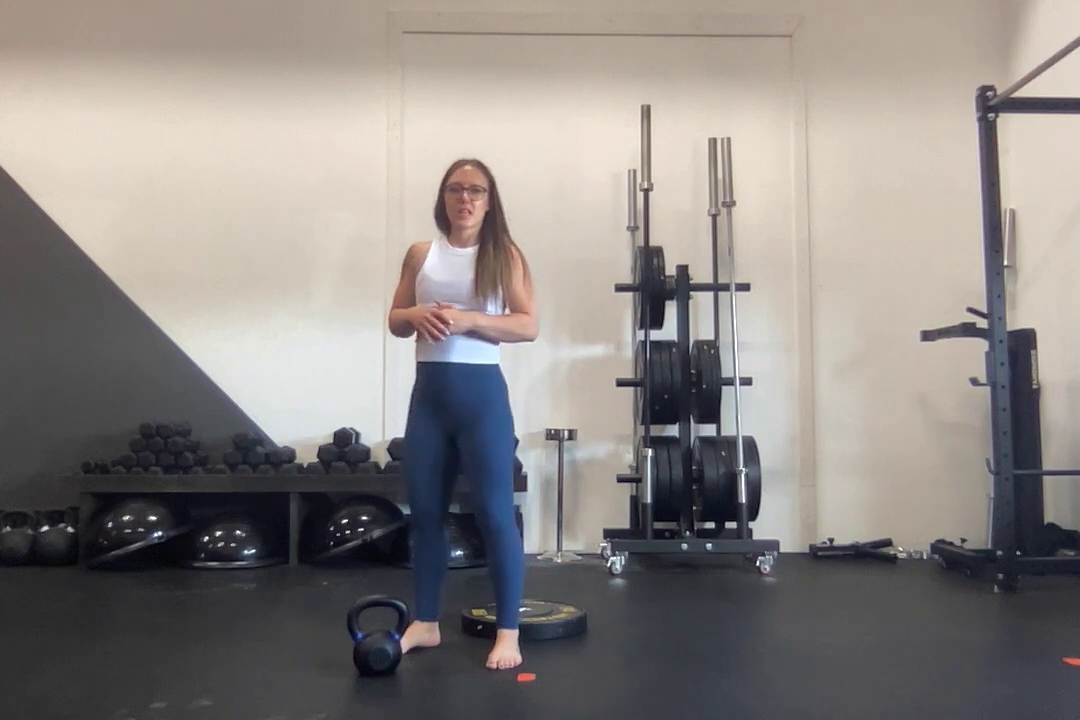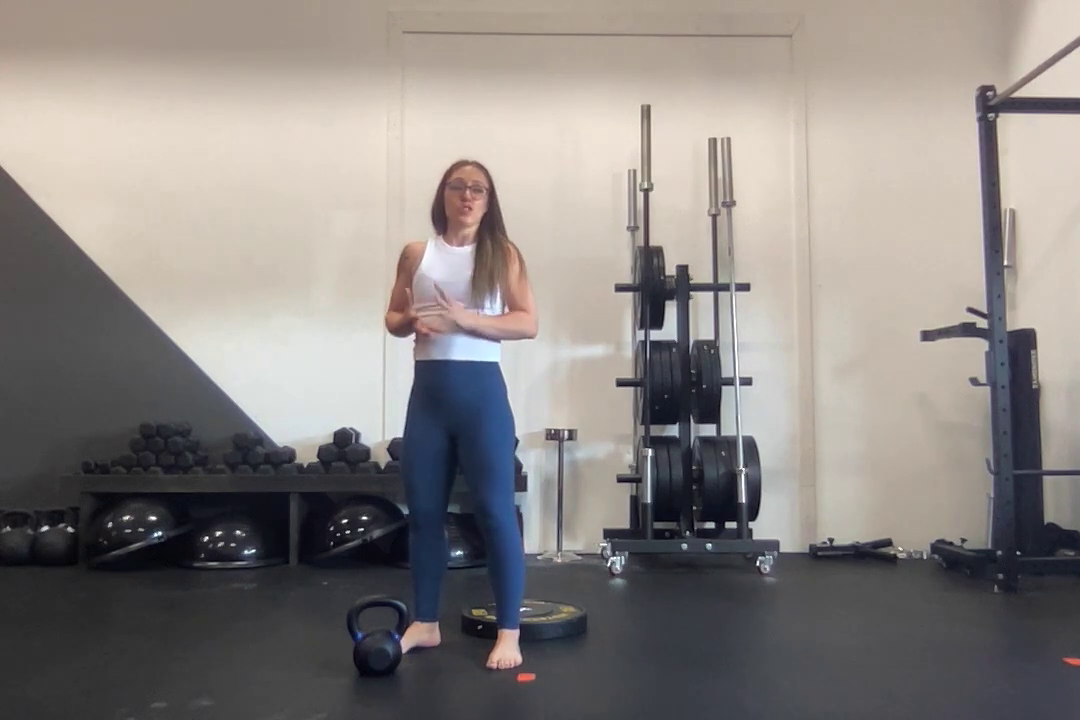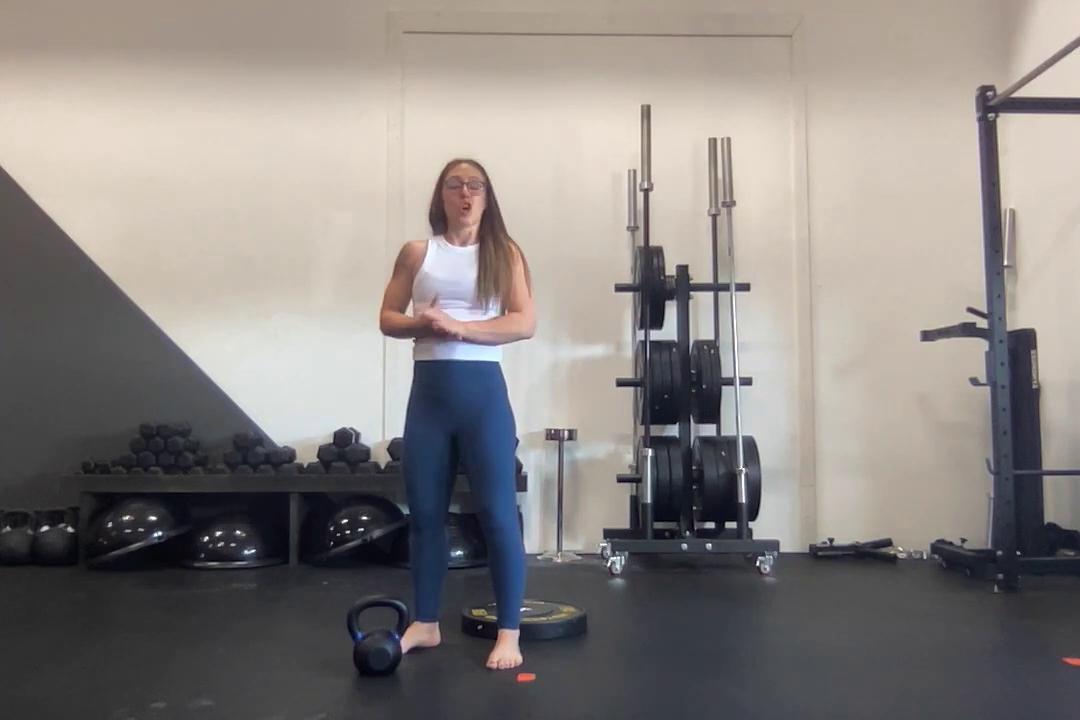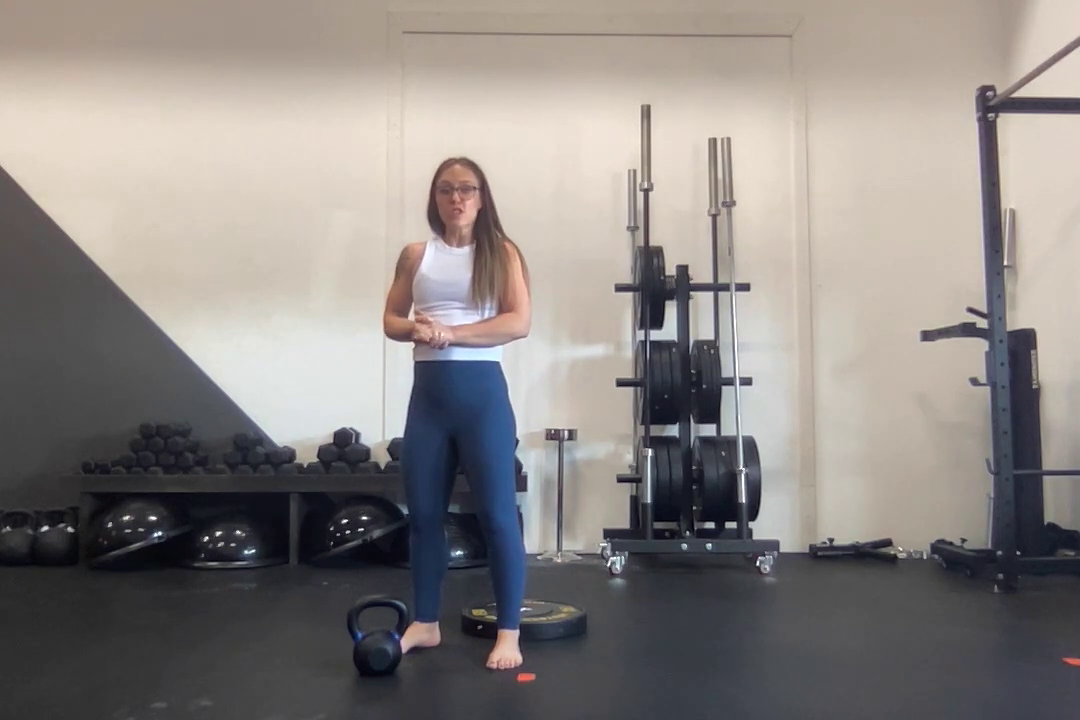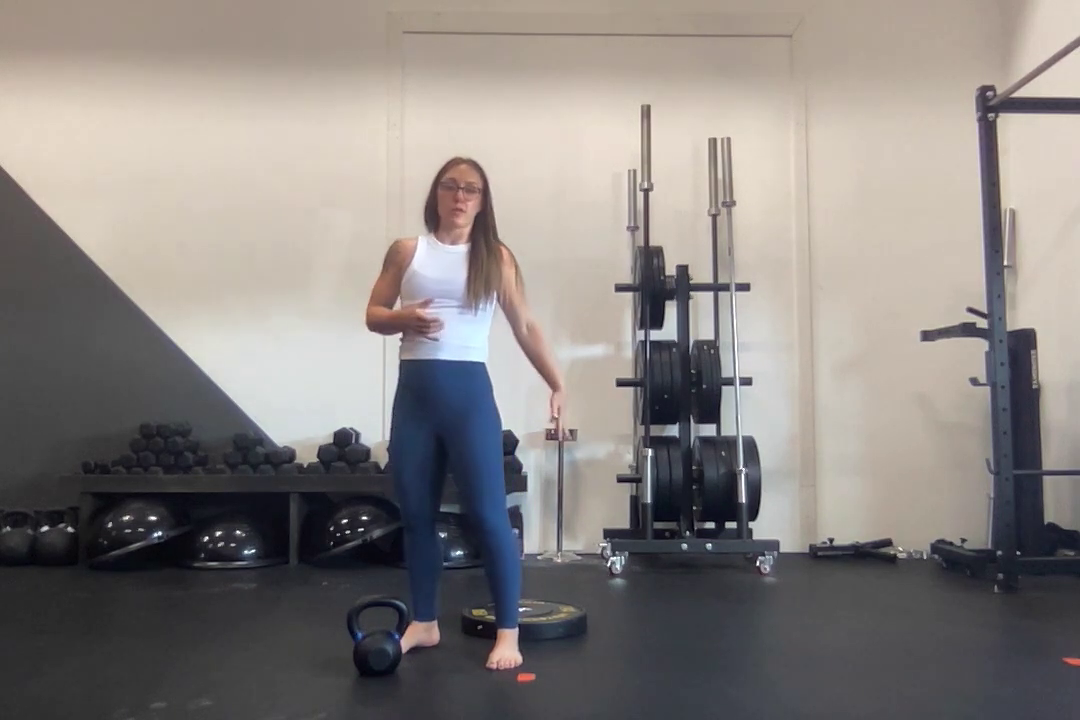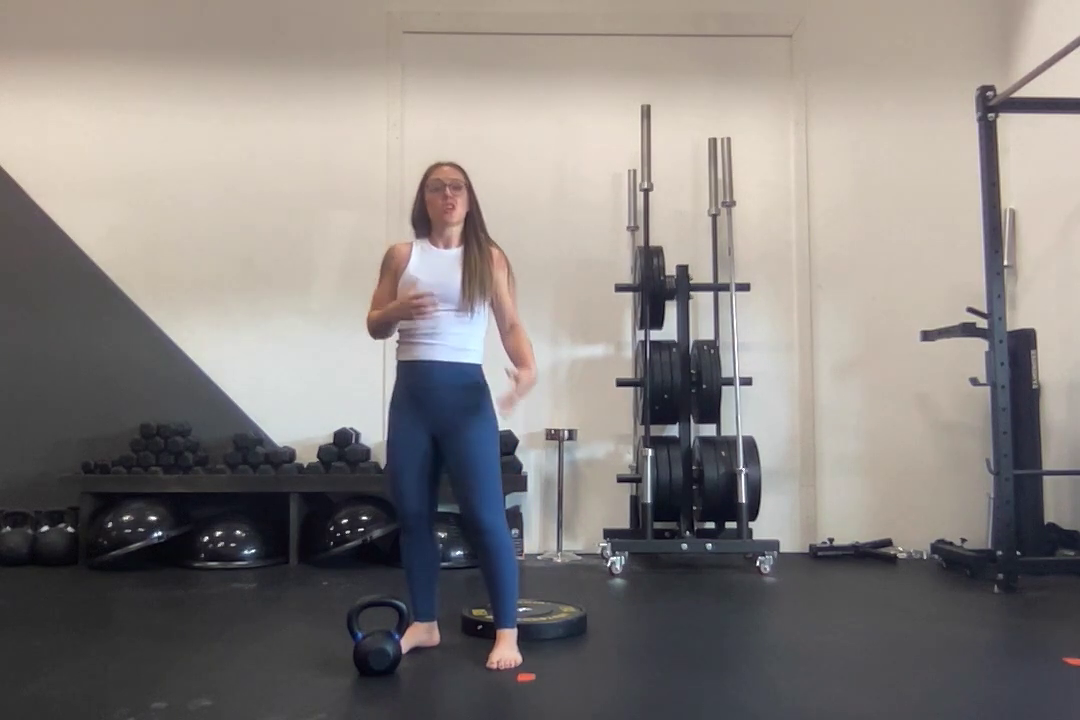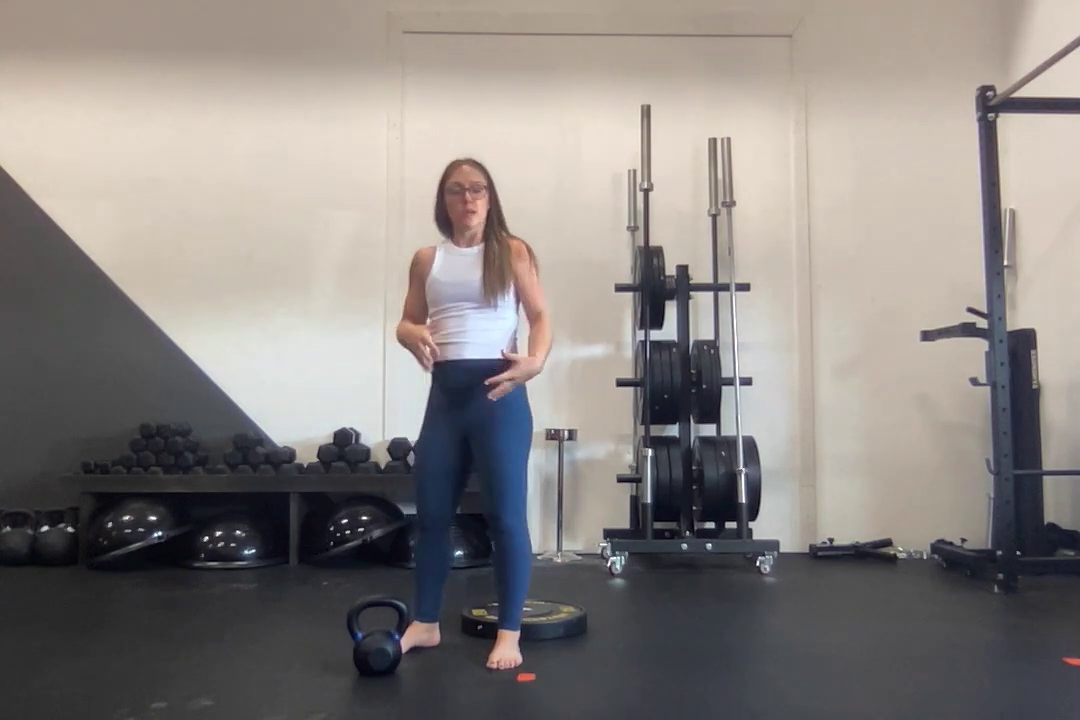
dt=0.7s
person 1, frame 1
left shoulder: (505, 255)
right shoulder: (420, 254)
left elbow: (528, 325)
right elbow: (394, 321)
left wrist: (469, 320)
right wrist: (416, 315)
left hip: (481, 391)
right hip: (428, 392)
left knee: (494, 511)
right knee: (424, 511)
left ankle: (508, 632)
right ankle: (425, 622)
person 1, frame 2
left shoulder: (503, 254)
right shoulder: (416, 253)
left elbow: (528, 323)
right elbow: (392, 317)
left wrist: (464, 320)
right wrist: (410, 320)
left hip: (480, 390)
right hip: (427, 391)
left knee: (495, 511)
right knee: (423, 510)
left ankle: (508, 632)
right ankle: (425, 622)
person 1, frame 3
left shoulder: (504, 253)
right shoulder: (416, 252)
left elbow: (524, 323)
right elbow: (388, 318)
left wrist: (459, 328)
right wrist: (422, 322)
left hip: (482, 391)
right hip: (428, 391)
left knee: (497, 513)
right knee: (424, 512)
left ankle: (508, 632)
right ankle: (425, 623)
person 1, frame 4
left shoulder: (502, 252)
right shoulder: (415, 255)
left elbow: (518, 322)
right elbow: (390, 320)
left wrist: (450, 333)
right wrist: (416, 329)
left hip: (481, 391)
right hip: (428, 392)
left knee: (497, 513)
right knee: (423, 512)
left ankle: (508, 632)
right ankle: (425, 623)
person 1, frame 5
left shoulder: (496, 257)
right shoulder: (406, 250)
left elbow: (525, 327)
right elbow: (373, 314)
left wrist: (556, 384)
right wrist: (405, 318)
left hip: (469, 391)
right hip: (414, 391)
left knee: (488, 514)
right knee: (415, 513)
left ankle: (508, 632)
right ankle: (424, 623)
person 1, frame 6
left shoulder: (488, 257)
right shoulder: (401, 255)
left elbow: (511, 325)
right elbow: (374, 325)
left wrist: (526, 368)
right wrist: (396, 311)
left hip: (465, 391)
right hip: (411, 393)
left knee: (485, 516)
right knee: (412, 514)
left ankle: (506, 632)
right ankle: (424, 623)
person 1, frame 7
left shoulder: (513, 252)
right shoulder: (426, 259)
left elbow: (541, 318)
right elbow: (408, 321)
left wrist: (534, 361)
right wrist: (414, 337)
left hip: (500, 393)
right hip: (445, 393)
left knee: (506, 515)
right knee: (431, 513)
left ankle: (509, 633)
right ankle: (425, 623)
